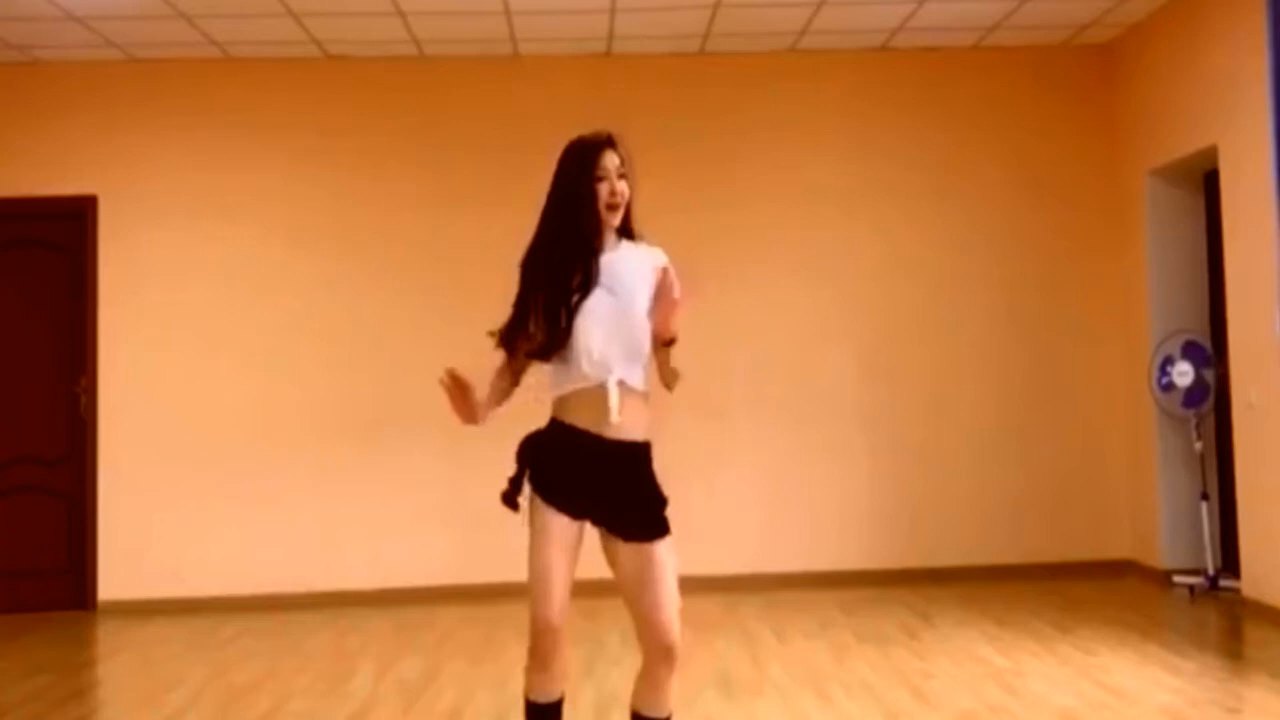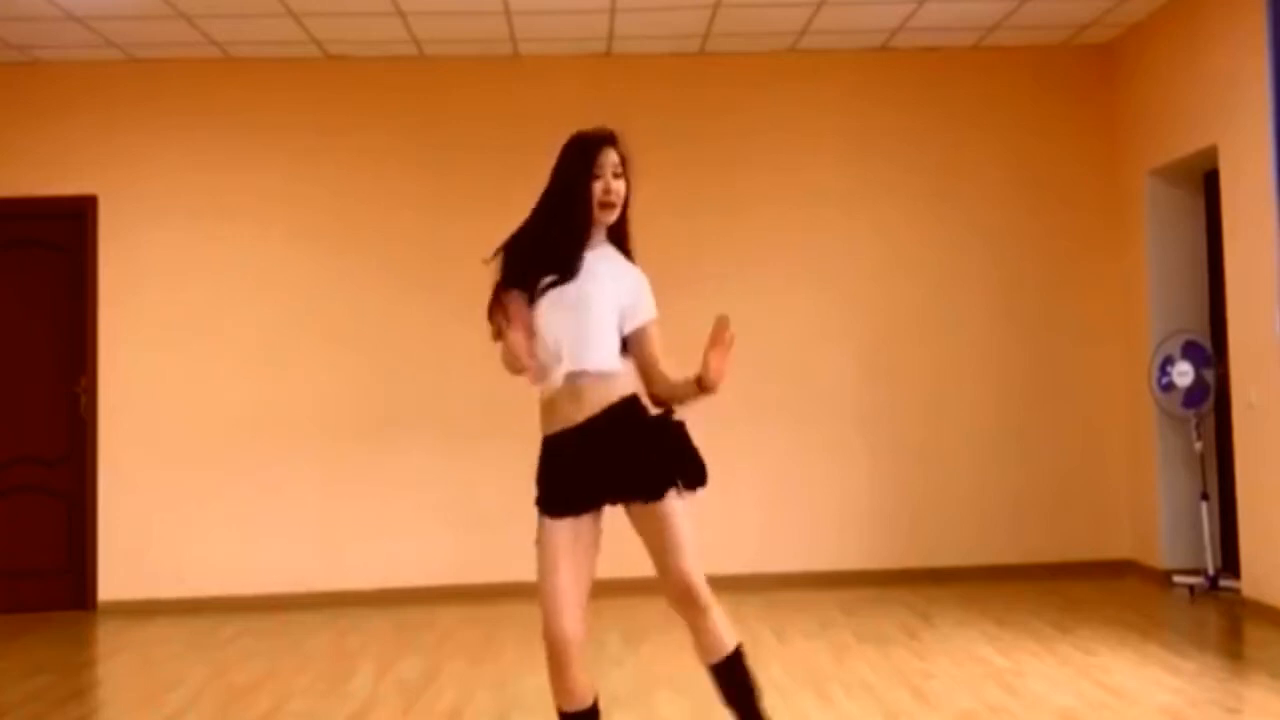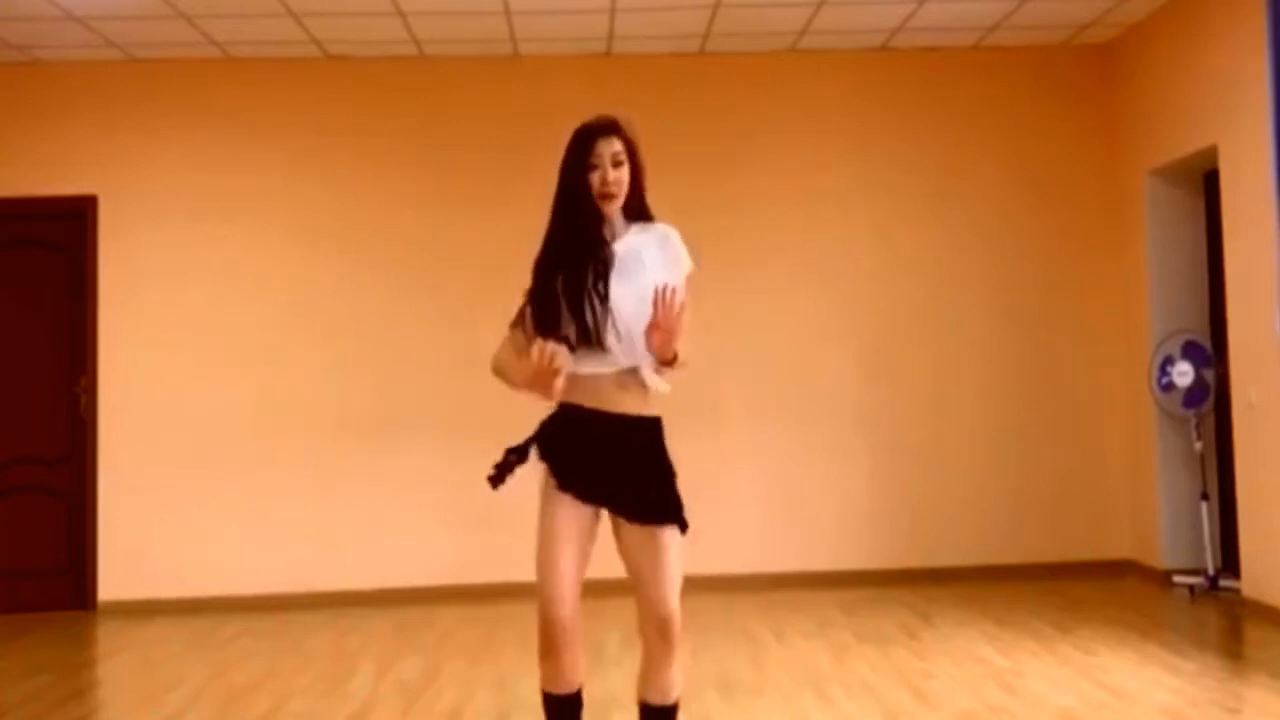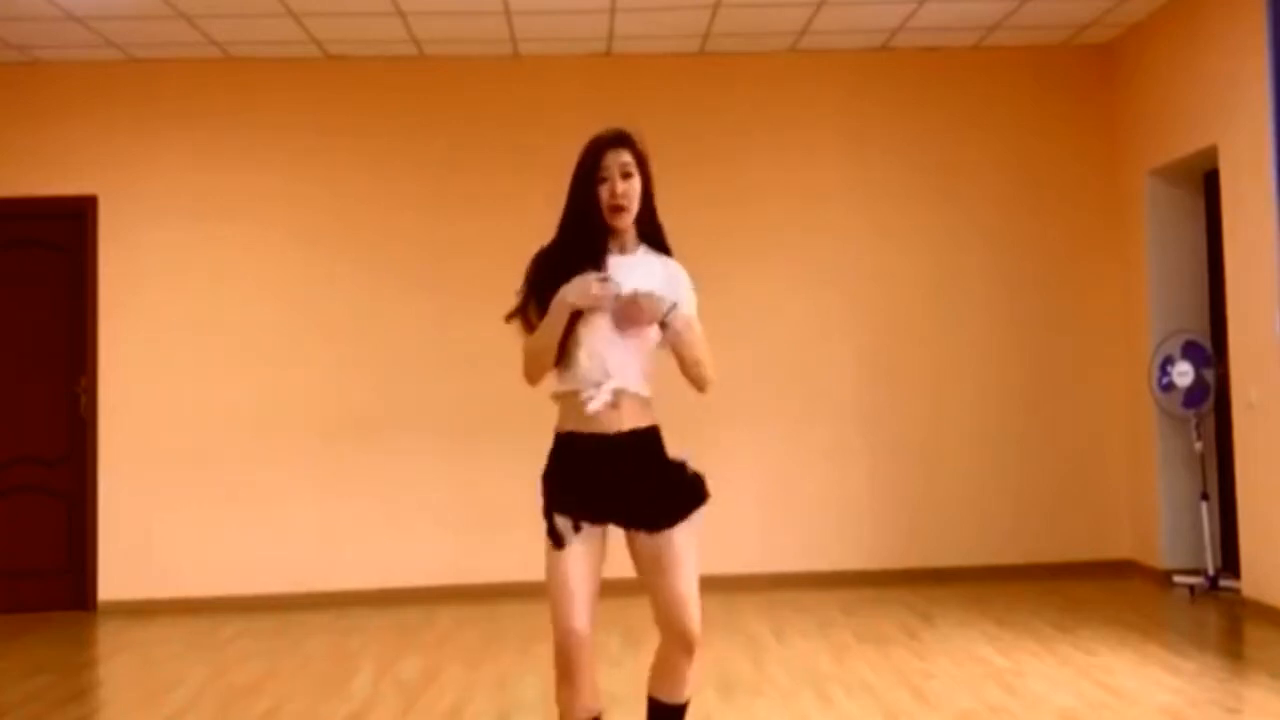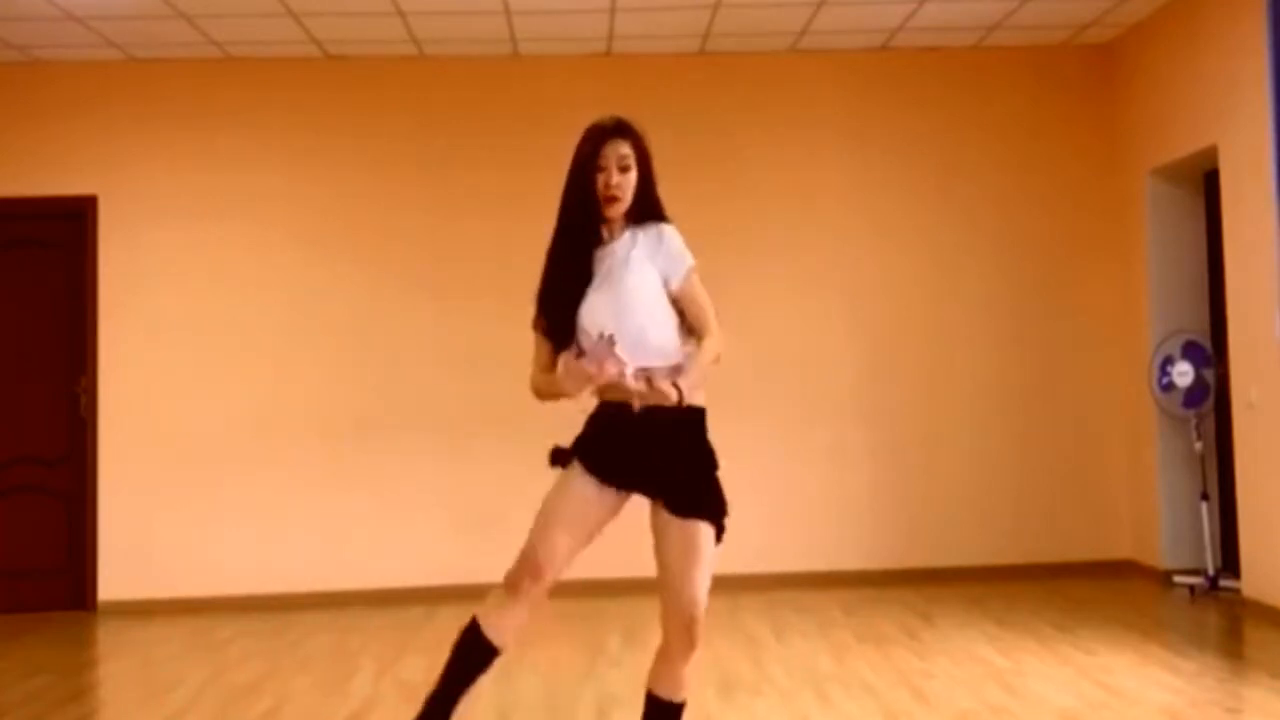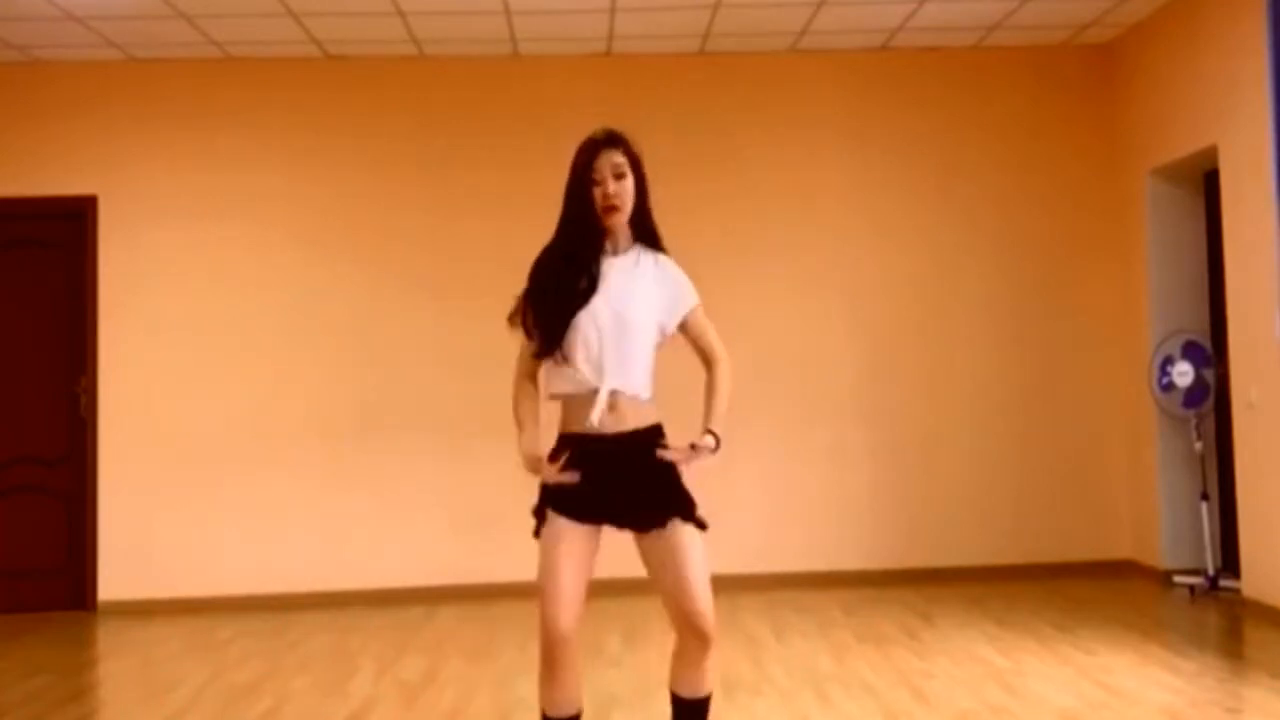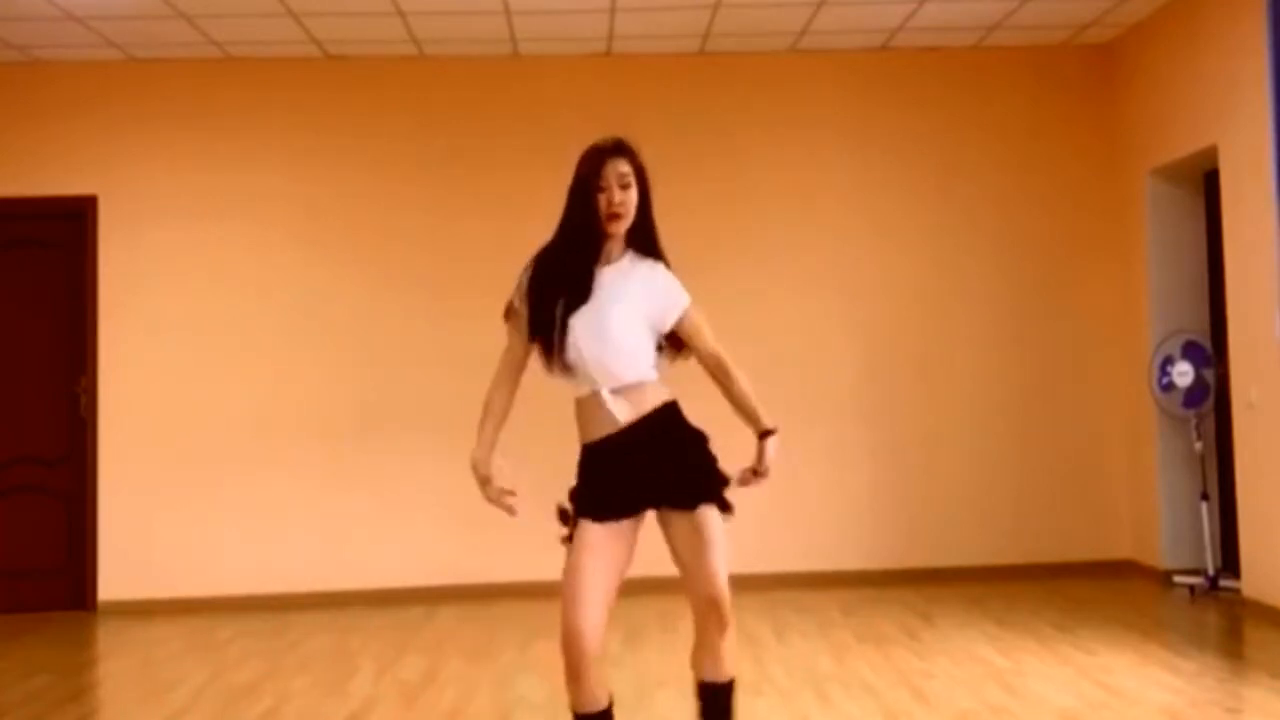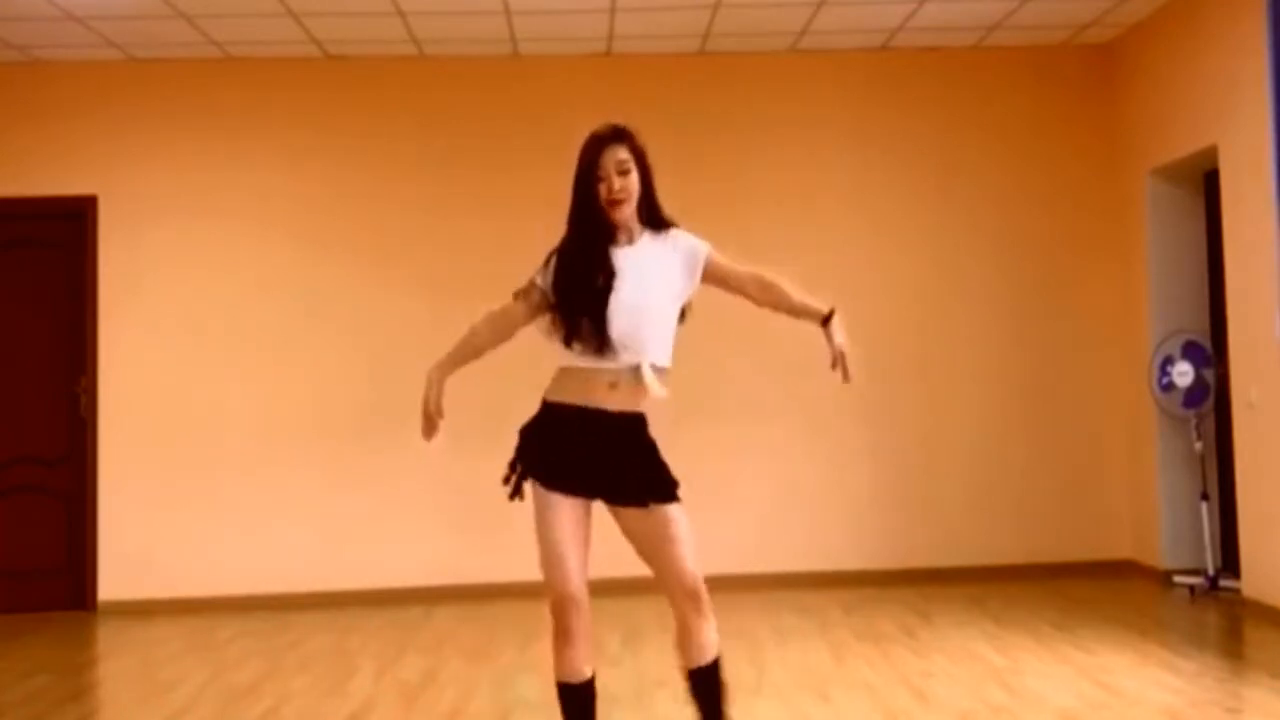
dt=0.4s
person 1, frame 1
left shoulder: (649, 264)
right shoulder: (551, 272)
left elbow: (671, 377)
right elbow: (513, 366)
left wrist: (668, 341)
right wrist: (480, 407)
left hip: (630, 469)
right hip: (564, 459)
left knee: (664, 643)
right knee: (547, 629)
person 1, frame 2
left shoulder: (626, 279)
right shoulder: (532, 256)
left elbow: (658, 388)
right elbow: (506, 348)
left wrist: (700, 384)
right wrist: (517, 359)
left hip: (627, 435)
right hip: (562, 456)
left knee: (690, 592)
right knee: (562, 641)
person 1, frame 3
left shoulder: (663, 245)
right shoulder: (562, 261)
left elbow: (682, 348)
right elbow: (502, 361)
left wrist: (669, 347)
right wrist: (528, 373)
left hip: (640, 446)
right hip: (573, 443)
left knee: (663, 623)
right knee: (558, 622)
person 1, frame 4
left shoulder: (666, 272)
right shoulder: (563, 266)
left elbow: (704, 376)
right elbow: (533, 370)
left wrist: (664, 319)
right wrist: (564, 304)
left hip: (644, 460)
right hip: (575, 462)
left knee: (683, 635)
right knee: (571, 640)
person 1, frame 5
left shoulder: (659, 242)
right shoulder: (571, 265)
left elbow: (713, 338)
right elbow: (543, 380)
left wrist: (675, 391)
right wrist: (565, 376)
left hip: (678, 438)
right hip: (608, 434)
left knee: (685, 624)
right knee: (532, 573)
person 1, frame 6
left shoulder: (660, 274)
right shoulder: (557, 271)
left elbow: (716, 362)
right elbow: (527, 371)
left wrist: (709, 435)
right wrist: (530, 447)
left hip: (646, 461)
right hip: (577, 467)
left knee: (698, 627)
right knee: (557, 637)
person 1, frame 7
left shoulder: (654, 281)
right shoulder: (550, 272)
left elbow: (714, 359)
right elbow: (511, 365)
left wrist: (765, 430)
right wrist: (482, 453)
left hip: (667, 445)
right hip: (603, 465)
left knee: (714, 609)
right knee: (579, 645)
person 1, frame 8
left shoulder: (676, 249)
right shoulder: (572, 262)
left elbow: (755, 284)
right elbow: (504, 320)
left wrist: (826, 320)
right wrist: (440, 370)
left hip: (629, 441)
right hip: (563, 434)
left knee: (690, 590)
right knee: (568, 605)
